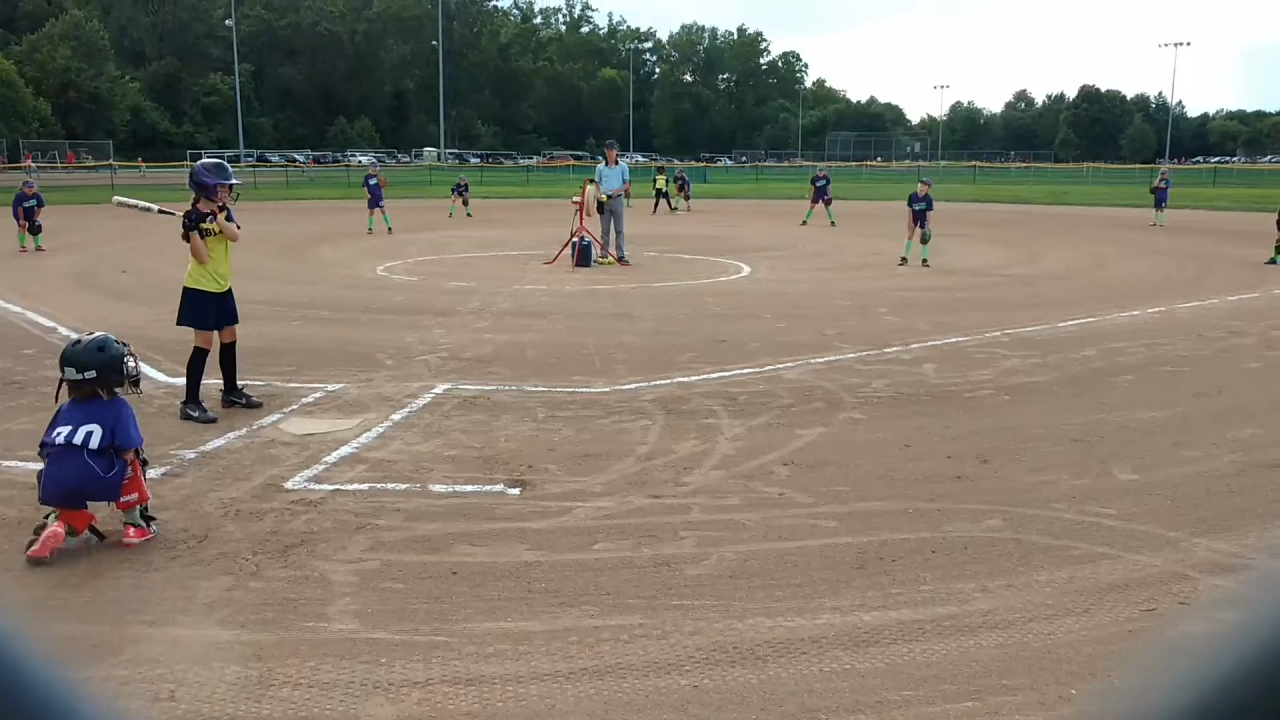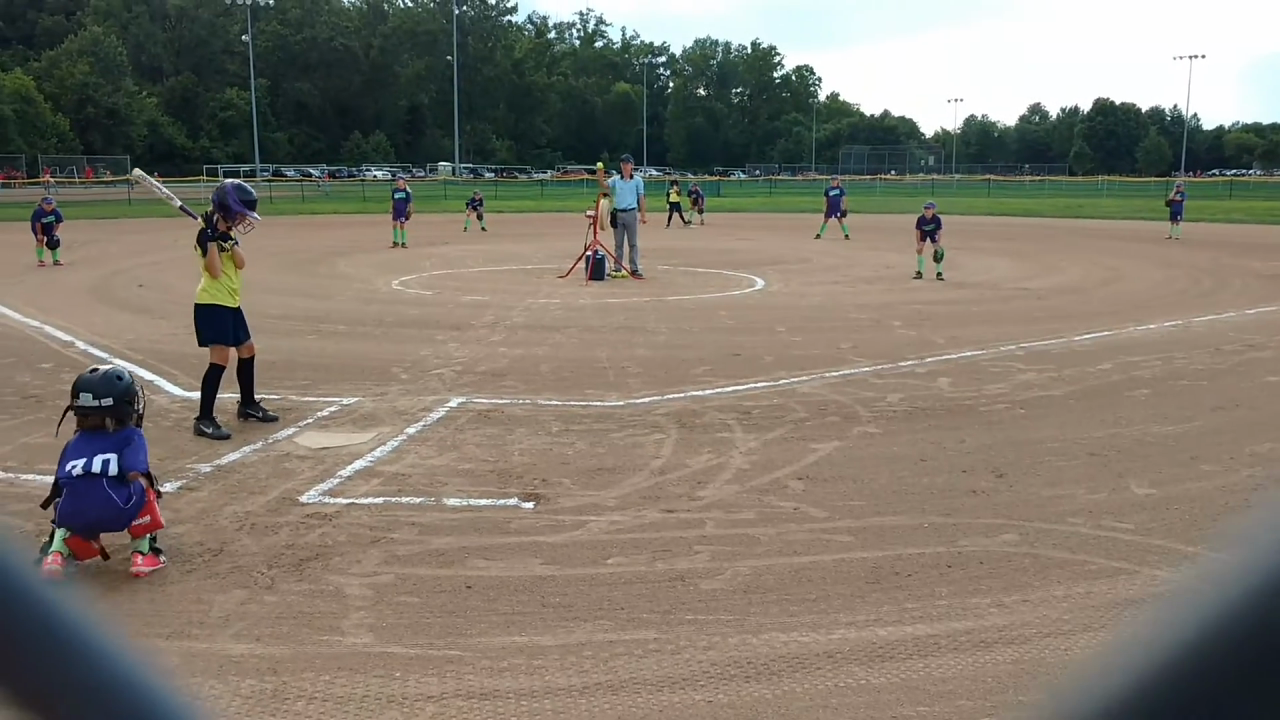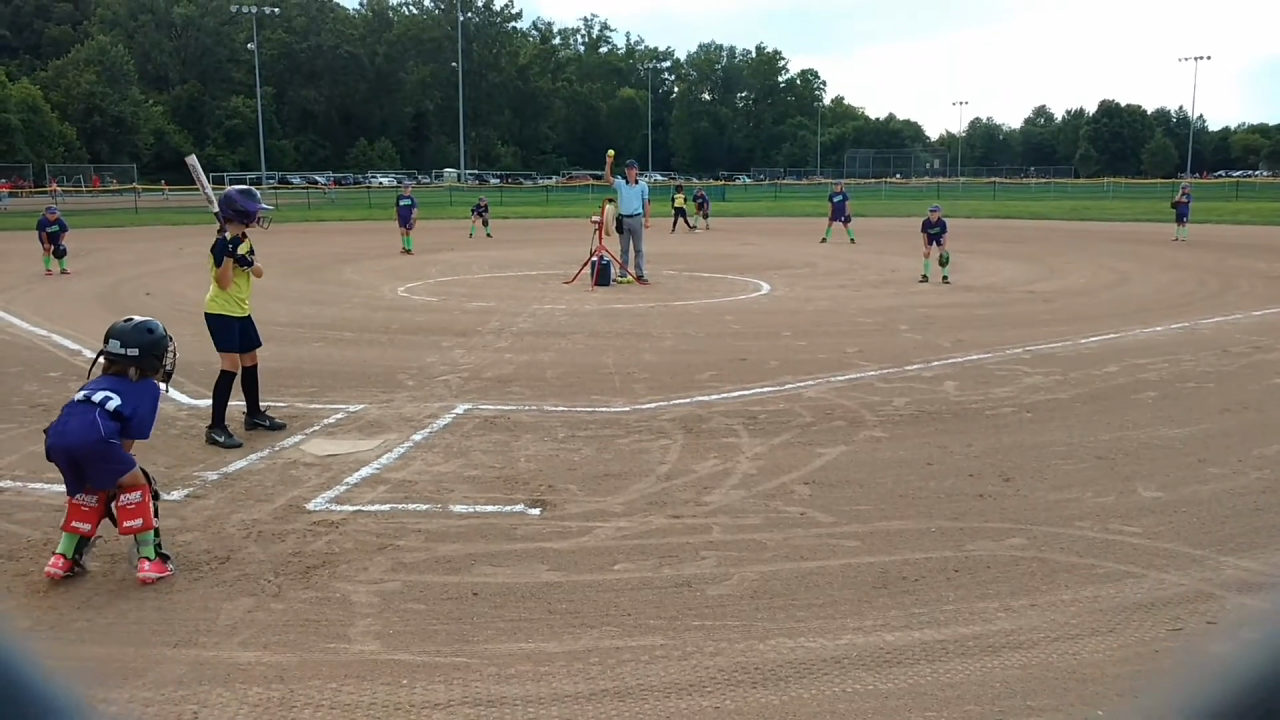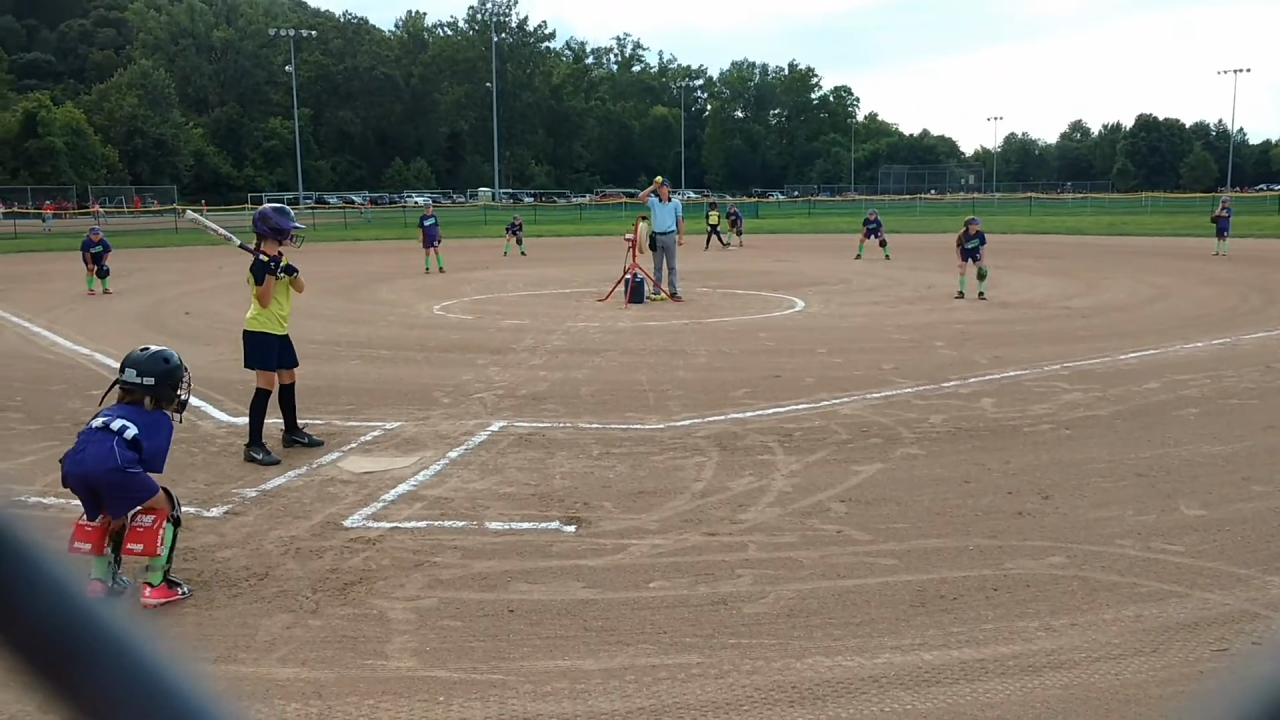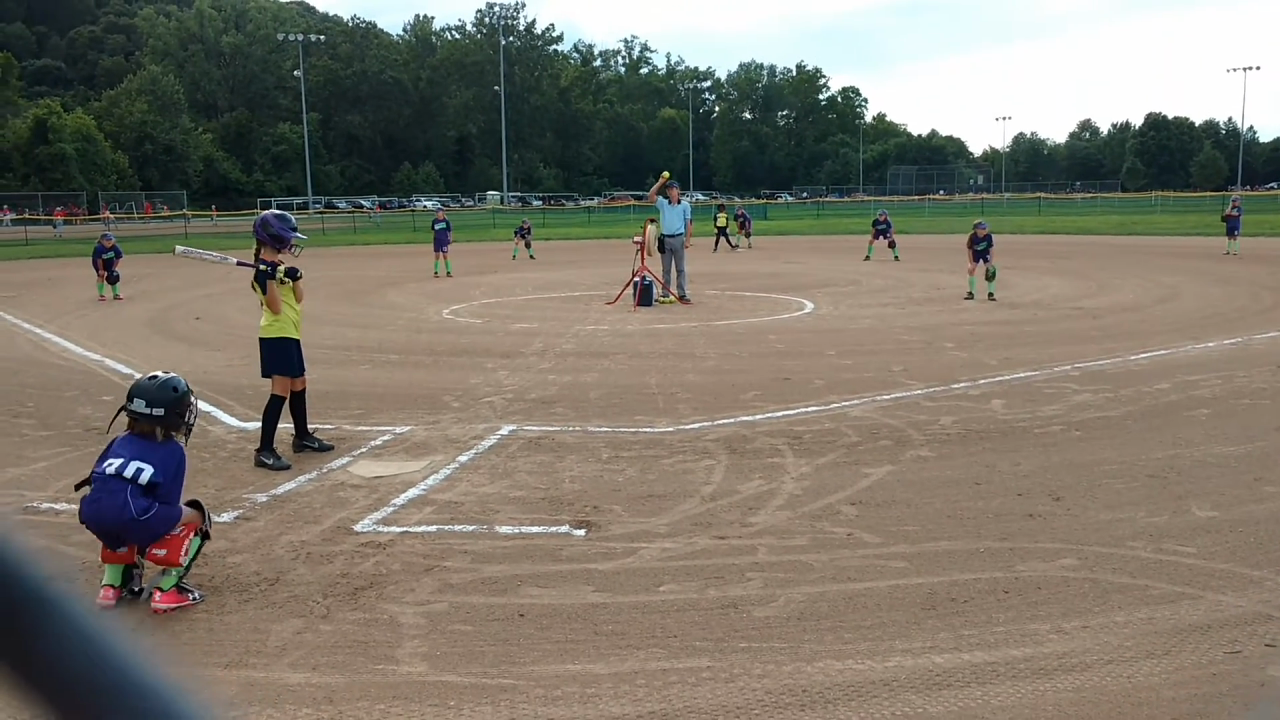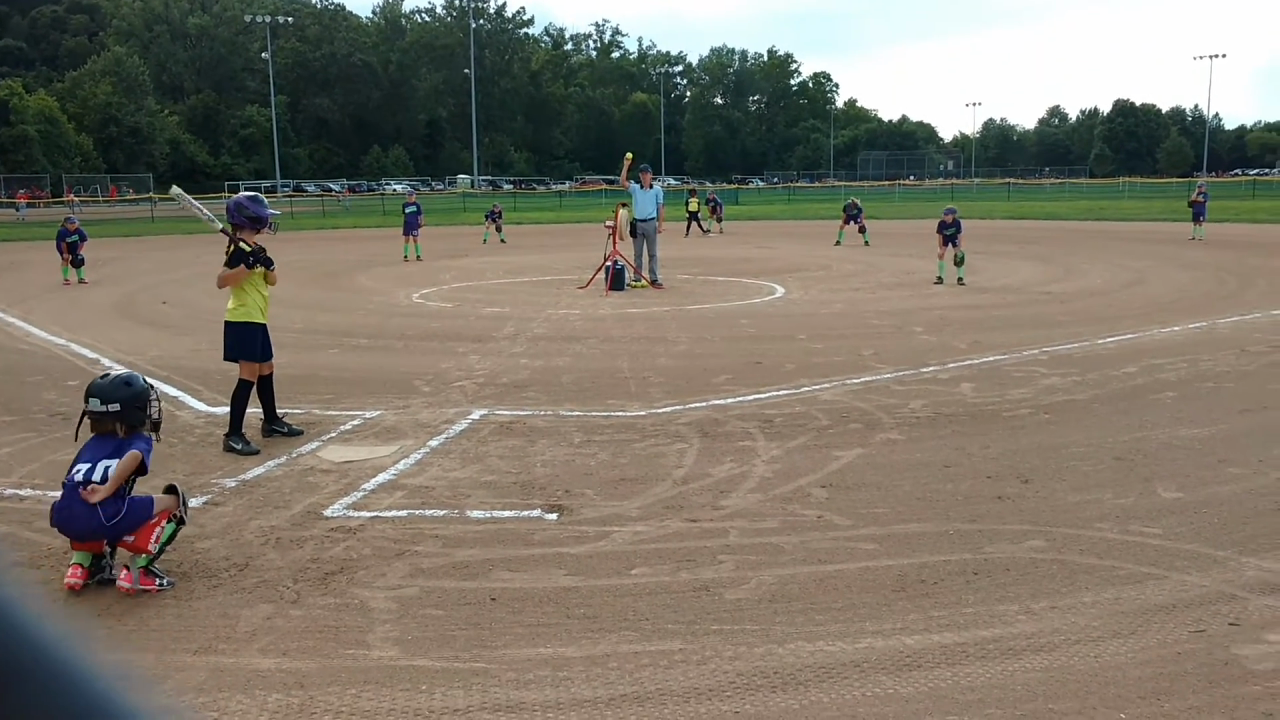
dt=0.7s
person 1, frame 1
left shoulder: (223, 211)
right shoulder: (192, 218)
left elbow: (235, 236)
right elbow: (202, 258)
left wrist: (214, 218)
right wrist: (192, 227)
left hip: (222, 286)
right hip: (200, 288)
left knee: (229, 338)
right knee: (204, 343)
left ankle: (231, 392)
right ankle: (190, 403)
person 1, frame 2
left shoulder: (228, 232)
right shoulder: (206, 234)
left elbow: (240, 265)
right elbow: (214, 271)
left wrist: (230, 242)
right wrist: (211, 238)
left hip: (231, 303)
right hip: (212, 303)
left knee: (247, 352)
right knee: (220, 358)
left ankle: (248, 404)
right ankle: (204, 420)
person 1, frame 3
left shoulder: (244, 239)
right shoulder: (221, 244)
left elbow: (259, 272)
right elbow: (223, 284)
left wrist: (249, 263)
right wrist: (229, 254)
left hip: (240, 310)
right hip: (221, 311)
left knee: (250, 360)
right knee: (230, 366)
left ankle: (254, 414)
right ankle: (216, 428)
person 1, frame 4
left shoulder: (279, 258)
right shoulder: (260, 262)
left elbow: (300, 288)
right elbow: (264, 301)
left wrist: (294, 273)
right wrist: (270, 272)
left hip: (279, 329)
right hip: (261, 330)
left knee: (288, 378)
right knee: (266, 384)
left ankle: (291, 431)
right ankle: (254, 446)
person 1, frame 5
left shoulder: (279, 265)
right shoulder: (263, 269)
left elbow: (298, 298)
right elbow: (275, 308)
left wrist: (296, 277)
right wrist: (271, 278)
left hip: (289, 334)
right hip: (276, 335)
left knee: (298, 385)
right knee: (281, 390)
left ankle: (302, 436)
right ankle: (264, 451)
person 1, frame 6
left shoulder: (255, 247)
right shoulder: (241, 249)
left elbow: (272, 281)
right elbow: (221, 281)
left wrist: (267, 264)
right wrist: (249, 265)
left hip: (256, 319)
right hip: (243, 319)
left knee: (266, 369)
right knee: (249, 375)
left ankle: (271, 421)
right ankle: (233, 436)
person 2, frame 1
left shoulder: (66, 408)
right shoulder: (117, 407)
left elbow: (46, 452)
right elbow: (126, 452)
right wrist: (128, 456)
left hip: (52, 486)
right hip: (93, 481)
left knee: (74, 513)
right knee: (132, 460)
left ankle: (57, 526)
right ankle: (135, 525)
person 2, frame 2
left shoulder: (74, 444)
right shoulder: (131, 436)
left elbow: (61, 486)
right elbow: (133, 474)
left hip: (71, 515)
right hip: (112, 513)
right knee: (144, 484)
left ankle: (55, 555)
right ankle: (143, 553)
person 2, frame 3
left shoulder: (98, 382)
right shoulder: (148, 389)
right elbow: (128, 438)
right wrist: (115, 468)
left hip: (58, 436)
right hip: (93, 437)
left knee: (90, 488)
right knee: (138, 486)
left ankle: (63, 558)
right ankle: (150, 559)
person 2, frame 4
left shoulder: (110, 411)
right shoulder: (160, 420)
right elbow: (145, 470)
right wrist: (122, 510)
left hip: (74, 465)
right hip: (112, 465)
left knee: (107, 512)
right knee: (165, 508)
left ankle: (100, 578)
right ankle: (156, 585)
person 2, frame 5
left shoulder: (122, 440)
right shoulder: (173, 450)
right elbow: (167, 501)
right wrist: (152, 526)
left hip: (93, 512)
right hip: (128, 512)
right knee: (195, 518)
left ankle: (112, 586)
right ankle: (167, 590)
person 2, frame 6
left shoulder: (93, 442)
right shoulder: (140, 439)
left elbow: (73, 480)
right elbow: (134, 457)
right wrist: (107, 490)
left hip: (64, 518)
right hip: (99, 521)
right knee: (173, 501)
left ankle: (82, 565)
right ankle: (138, 570)
